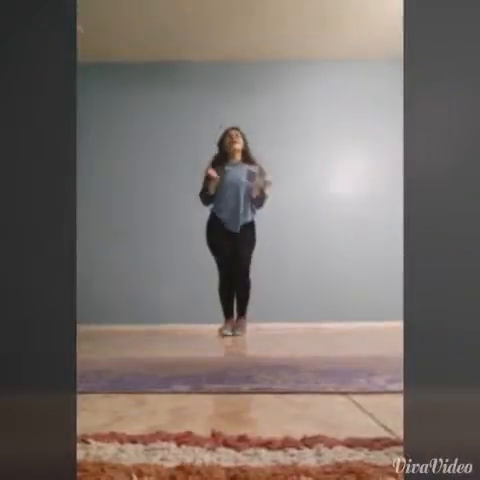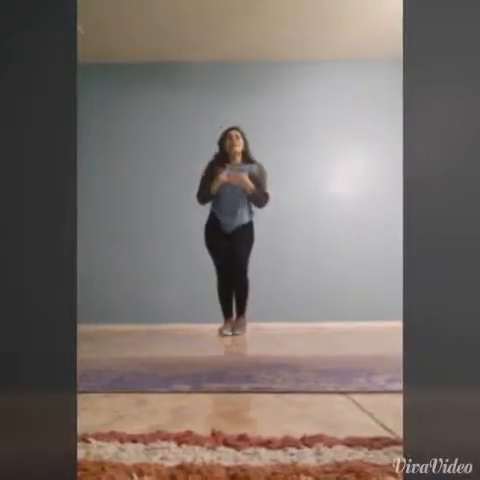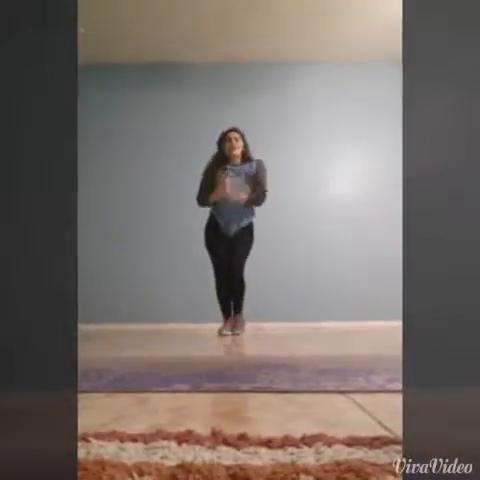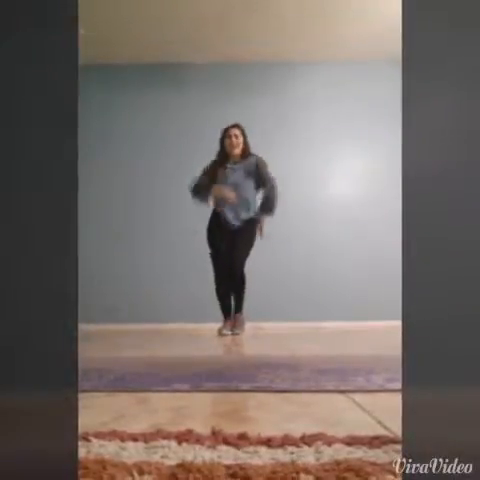
dt=0.2s
person 1, frame 1
left shoulder: (255, 169)
right shoulder: (216, 168)
left elbow: (259, 203)
right elbow: (205, 200)
left wrist: (257, 191)
right wrist: (211, 184)
left hip: (245, 227)
right hip: (219, 227)
left knee: (242, 272)
right knee: (225, 273)
left ankle: (241, 318)
right ankle: (228, 319)
person 1, frame 2
left shoulder: (255, 169)
right shoulder: (214, 168)
left elbow: (262, 201)
right elbow: (202, 198)
left wrist: (246, 183)
right wrist: (218, 183)
left hip: (243, 227)
right hip: (217, 227)
left knee: (240, 271)
right knee: (224, 273)
left ankle: (241, 317)
right ankle: (228, 319)
person 1, frame 3
left shoulder: (256, 167)
right shoulder: (213, 170)
left elbow: (260, 198)
right elbow: (201, 200)
left wrist: (241, 195)
right wrist: (217, 194)
left hip: (242, 227)
right hip: (217, 229)
left knee: (235, 271)
right knee: (221, 273)
left ankle: (238, 315)
right ankle: (227, 318)
person 1, frame 4
left shoulder: (255, 163)
right shoulder: (215, 167)
left elbow: (270, 188)
right elbow: (197, 190)
left wrist: (262, 216)
right wrist: (216, 192)
left hip: (245, 224)
right hip: (219, 224)
left knee: (237, 269)
right knee: (221, 271)
left ankle: (239, 315)
right ankle: (227, 318)
